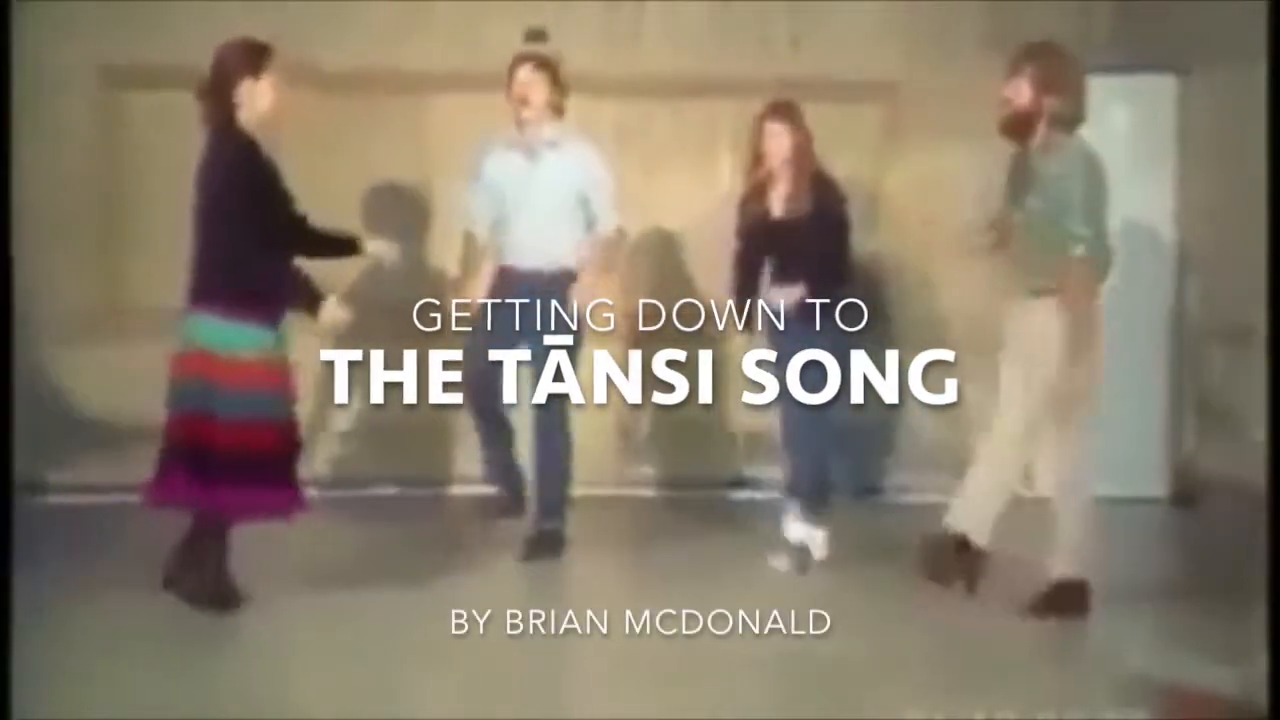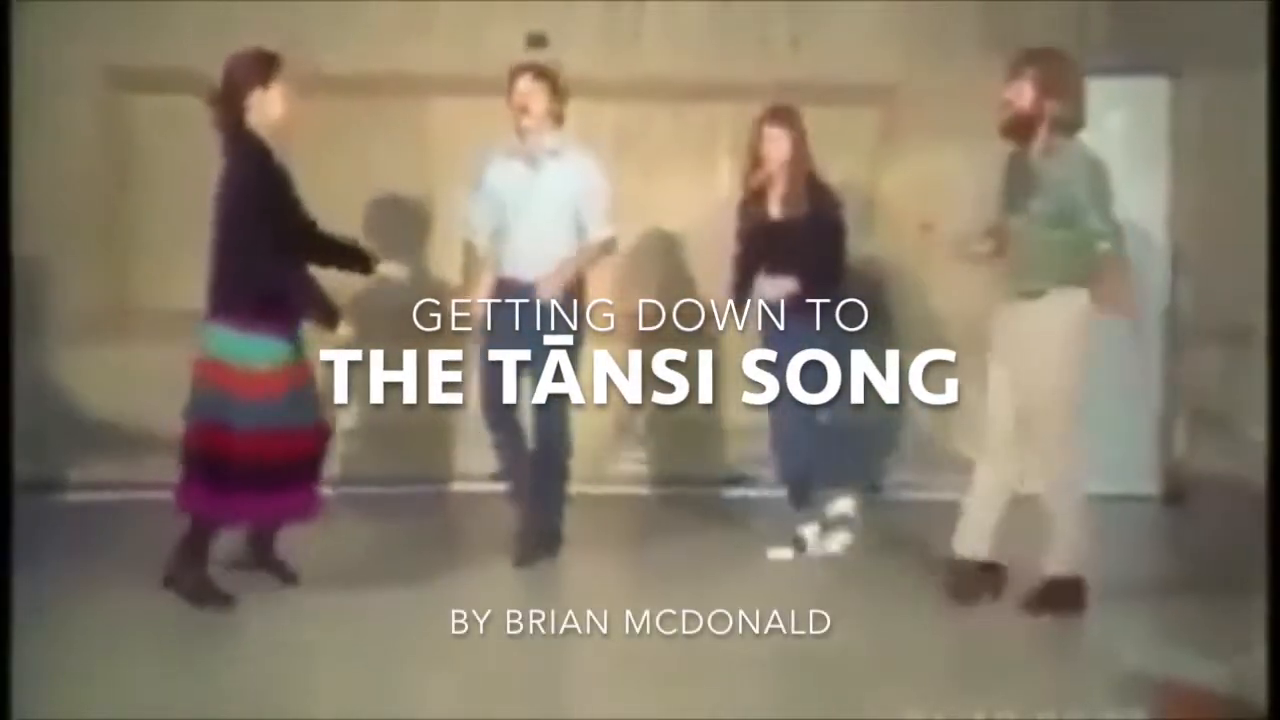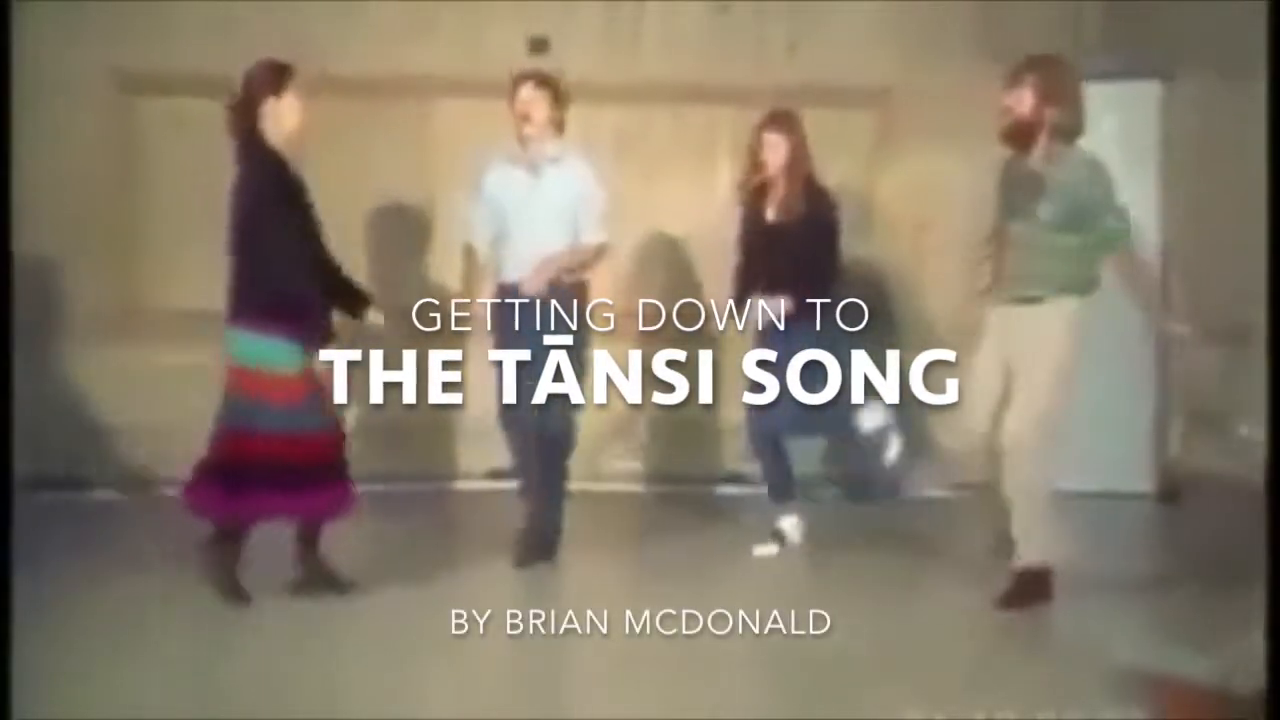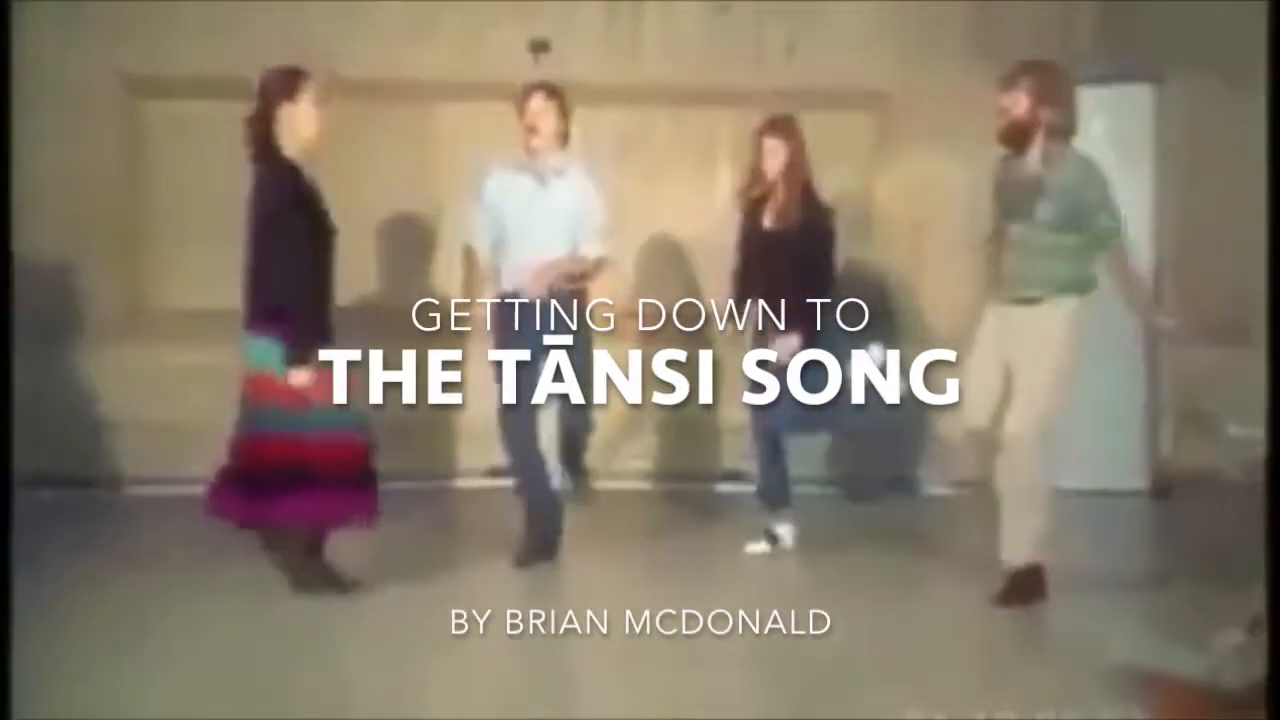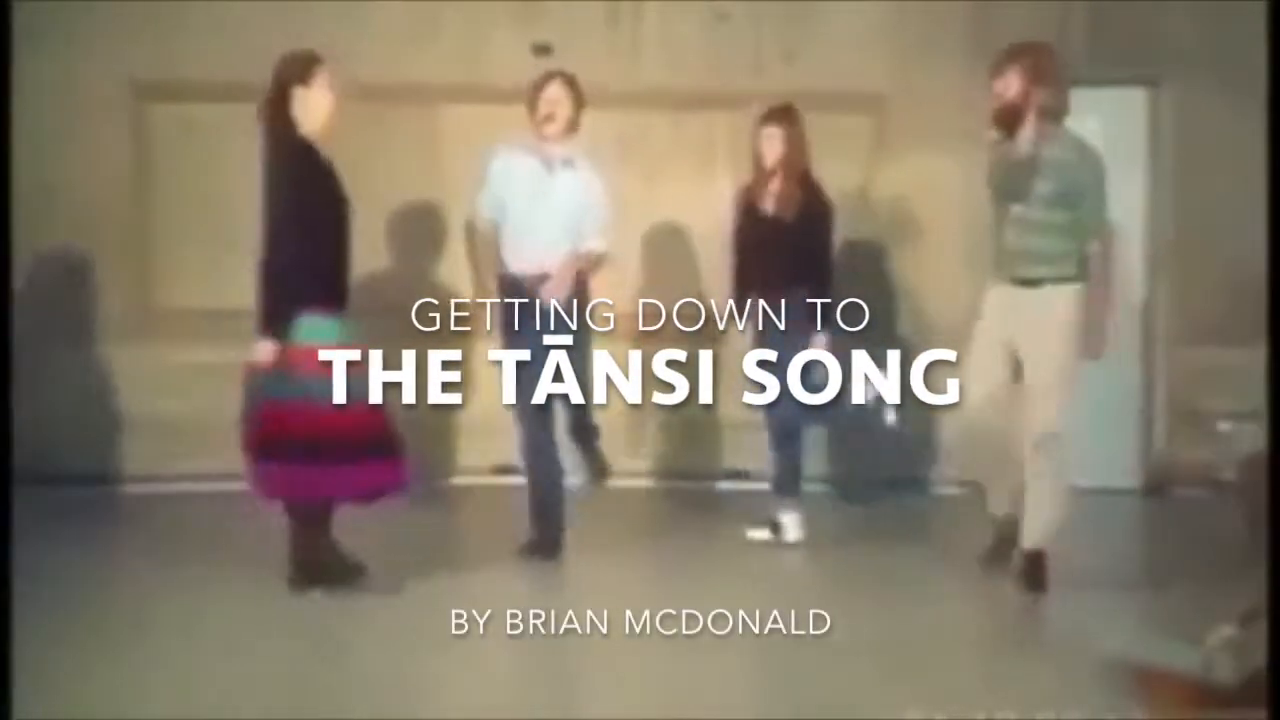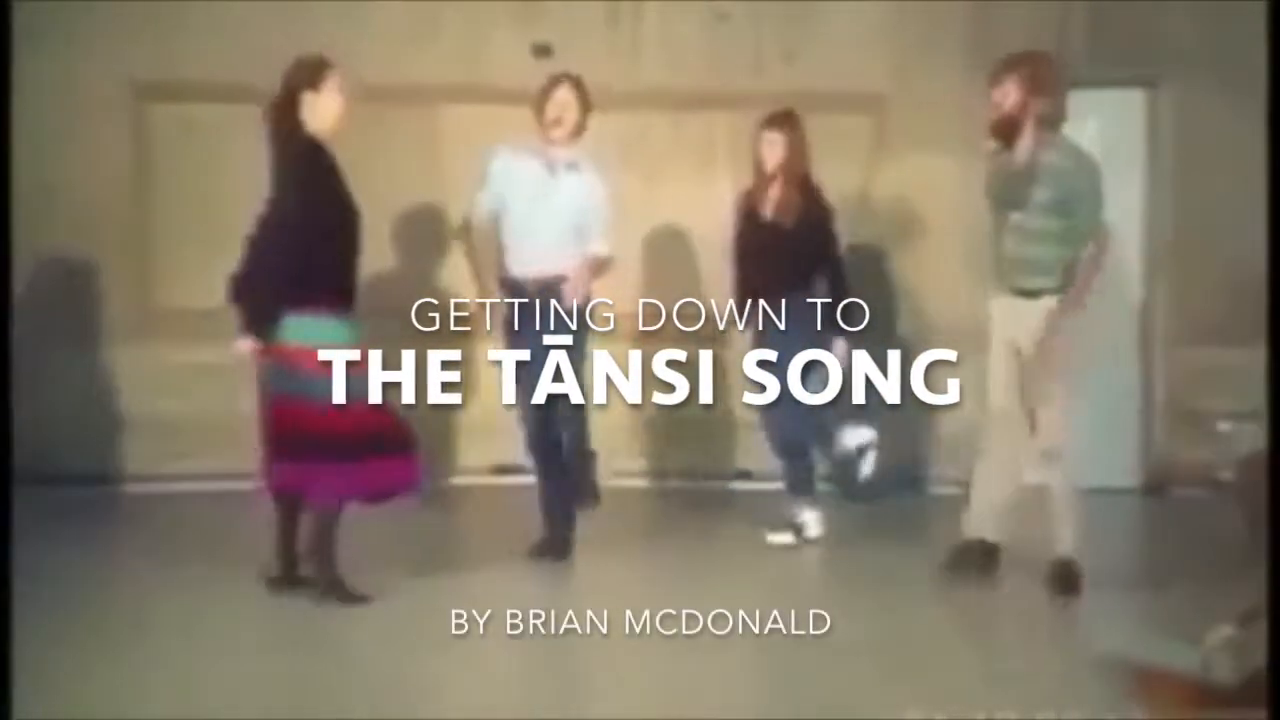
dt=0.1s
person 1, frame 1
left shoulder: (1075, 165)
right shoulder: (1026, 157)
left elbow: (1084, 259)
left wrist: (1078, 353)
right wrist: (997, 235)
left hip: (1062, 312)
right hip: (1027, 306)
left knee: (1059, 444)
right knee: (1006, 430)
left ankle: (1069, 580)
right ankle: (960, 539)
person 1, frame 2
left shoulder: (1078, 168)
right shoulder: (1020, 159)
left elbow: (1109, 254)
left wrist: (1128, 323)
right wrist: (991, 243)
left hip: (1057, 311)
right hip: (1016, 307)
left knee: (1051, 443)
right knee: (1002, 434)
left ankle: (1065, 574)
right ankle: (974, 555)
person 1, frame 3
left shoulder: (1083, 175)
right shoulder: (1013, 167)
left elbow: (1123, 252)
left wrist: (1157, 315)
right wrist: (990, 281)
left hip: (1050, 316)
right hip: (1002, 311)
left knee: (1020, 439)
right knee: (978, 426)
left ankle: (1034, 566)
right ankle: (1028, 543)
person 1, frame 4
left shoulder: (1079, 175)
right shoulder: (1007, 169)
left elbow: (1114, 249)
left wrist: (1148, 312)
left hip: (1049, 316)
right hip: (1001, 311)
left knee: (1020, 438)
right knee: (975, 422)
left ankle: (1026, 563)
right ankle: (1023, 544)
person 1, frame 5
left shoulder: (1076, 157)
right shoulder: (1000, 151)
left elbow: (1099, 241)
left wrist: (1095, 316)
left hip: (1054, 300)
right hip: (1004, 293)
left knee: (1041, 426)
right knee: (980, 406)
left ankle: (1035, 547)
right ankle: (1006, 517)
person 1, frame 6
left shoulder: (1073, 164)
right shoulder: (999, 162)
left elbow: (1091, 249)
left wrist: (1060, 321)
left hip: (1050, 311)
right hip: (1006, 305)
left knee: (1053, 434)
right knee: (998, 424)
left ankle: (1067, 554)
right ankle: (984, 537)
person 2, frame 1
left shoulder: (238, 155)
right shoulder: (232, 157)
left elbow: (285, 230)
right elbow: (249, 250)
left wrist: (356, 245)
right wrist: (314, 299)
left hip: (245, 317)
right hip: (233, 320)
left knee: (247, 439)
right knee: (232, 440)
left ankle: (201, 555)
right ankle: (194, 565)
person 2, frame 2
left shoulder: (255, 163)
right shoulder: (250, 166)
left elbow: (299, 237)
right elbow: (267, 258)
left wrist: (369, 263)
right wrist: (326, 313)
left hip: (263, 327)
right hip: (249, 330)
left knee: (294, 438)
right knee: (245, 448)
left ankle: (259, 544)
right ankle: (188, 562)
person 2, frame 3
left shoulder: (270, 171)
right shoulder: (266, 174)
left elbow: (307, 254)
right elbow: (287, 263)
left wrist: (359, 301)
right wrist: (322, 337)
left hip: (281, 331)
right hip: (273, 333)
left knee: (308, 445)
right knee: (278, 447)
left ankle: (310, 561)
right ankle: (224, 544)
person 2, frame 4
left shoulder: (285, 179)
right shoulder: (281, 183)
right elbow: (287, 272)
left wrist: (307, 346)
right wrist: (299, 354)
left hip: (291, 339)
right hip: (285, 343)
left knee: (322, 452)
right knee: (310, 452)
left ankle: (307, 560)
person 2, frame 5
left shoulder: (296, 157)
right shoulder: (299, 159)
right elbow: (286, 247)
right wrist: (272, 330)
left hip: (302, 317)
right hip: (307, 320)
left knee: (305, 441)
right knee: (334, 437)
left ankle: (308, 554)
right ankle: (315, 547)
person 2, frame 6
left shoulder: (302, 159)
right shoulder: (307, 160)
left elbow: (271, 239)
right elbow: (276, 242)
left wrist: (253, 311)
right wrist: (255, 322)
left hip: (305, 318)
right hip: (312, 321)
left knee: (311, 442)
right knee: (341, 438)
left ankle: (286, 562)
right ankle: (321, 566)
person 3, frame 1
left shoulder: (581, 156)
right shoulder: (496, 159)
left elbow: (609, 228)
right elbow: (483, 227)
left wrist: (590, 274)
right wrist: (480, 274)
left hip: (557, 291)
right hip: (508, 286)
left knee: (550, 405)
right knee: (477, 381)
left ankle: (550, 521)
right ankle: (510, 485)
person 3, frame 2
left shoulder: (580, 165)
right shoulder: (497, 167)
left elbow: (602, 238)
right elbow: (483, 237)
left wrist: (567, 269)
right wrist: (481, 283)
left hip: (556, 299)
right hip: (509, 295)
left knee: (551, 410)
right knee: (498, 403)
left ankle: (546, 524)
right ankle: (533, 509)
person 3, frame 3
left shoulder: (580, 173)
right shoulder: (497, 175)
left elbow: (595, 246)
right elbow: (483, 244)
left wrist: (554, 264)
left hip: (564, 302)
right hip: (513, 305)
left knee: (558, 413)
right knee: (517, 414)
left ankle: (545, 519)
right ankle: (543, 523)
person 3, frame 4
left shoulder: (580, 186)
right shoulder: (498, 181)
left elbow: (594, 258)
right elbow: (483, 248)
left wrist: (553, 272)
right wrist: (485, 294)
left hip: (563, 308)
right hip: (513, 309)
left knee: (574, 413)
right knee: (515, 420)
left ankle: (571, 457)
right ankle: (543, 524)
person 3, frame 5
left shoulder: (586, 177)
right shoulder: (504, 162)
left elbow: (595, 248)
right elbow: (485, 225)
left wrist: (569, 269)
right wrist: (489, 281)
left hip: (562, 295)
right hip: (517, 295)
right knee: (529, 408)
left ankle: (584, 435)
right ankle: (548, 523)
person 3, frame 6
left shoulder: (589, 181)
right shoulder: (506, 161)
left elbow: (601, 252)
right elbow: (483, 224)
left wrist: (586, 274)
right wrist: (489, 282)
left hip: (564, 298)
right hip: (519, 297)
left knee: (560, 396)
right knee: (535, 412)
left ankle: (580, 474)
right ankle: (558, 524)
person 4, frame 1
left shoulder: (823, 194)
right shoulder: (755, 199)
left elbow: (840, 265)
right elbow: (748, 259)
left wrist: (804, 291)
right wrist: (743, 307)
left hip: (823, 320)
right hip: (786, 323)
left knee: (814, 422)
right knee: (798, 427)
left ankle: (803, 522)
right ankle: (811, 532)
person 4, frame 2
left shoulder: (818, 199)
right shoulder: (754, 202)
left elbow: (833, 267)
right elbow: (747, 261)
left wrist: (794, 285)
right wrist: (744, 298)
left hip: (817, 321)
right hip: (778, 323)
left knee: (814, 419)
right knee: (785, 427)
left ankle: (838, 507)
right ankle: (808, 525)
person 4, frame 3
left shoulder: (815, 203)
right shoulder: (755, 201)
left elbow: (825, 271)
right elbow: (749, 262)
left wrist: (789, 302)
right wrist: (745, 302)
left hip: (805, 325)
right hip: (773, 327)
right knee: (763, 425)
right ankle: (787, 519)
person 4, frame 4
left shoulder: (811, 212)
right shoulder: (755, 208)
left elbow: (821, 282)
right elbow: (747, 270)
left wrist: (799, 333)
right wrist: (742, 315)
left hip: (799, 331)
right hip: (769, 330)
left knee: (771, 422)
right knee: (767, 426)
right ankle: (779, 523)
person 4, frame 5
left shoulder: (809, 198)
right shoulder: (751, 196)
left elbow: (821, 266)
left wrist: (823, 325)
right wrist: (742, 307)
left hip: (799, 312)
right hip: (769, 313)
left knee: (788, 409)
right knee: (783, 414)
right ankle: (789, 513)
person 4, frame 6
left shoulder: (809, 204)
right shoulder: (752, 201)
left elbow: (831, 269)
left wrist: (839, 330)
right wrist: (747, 312)
left hip: (799, 317)
right hip: (768, 319)
left knee: (785, 417)
right knee: (780, 420)
right ankle: (806, 514)
